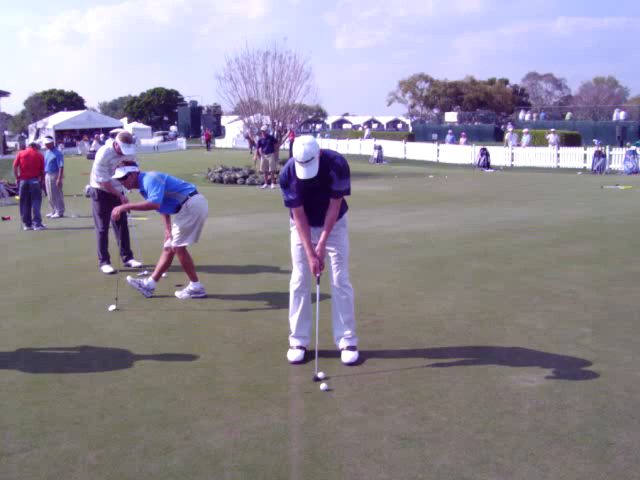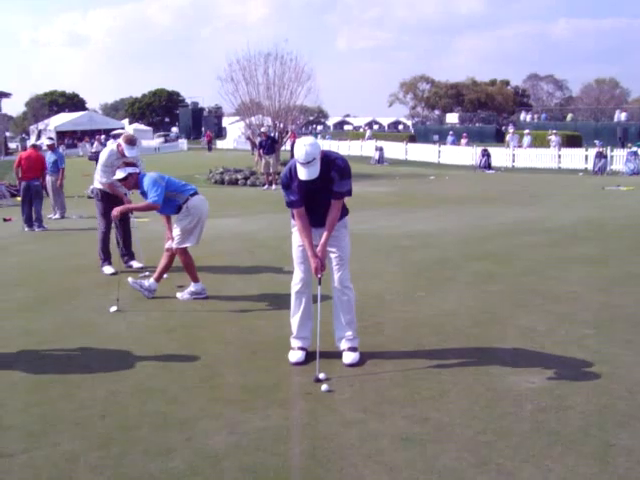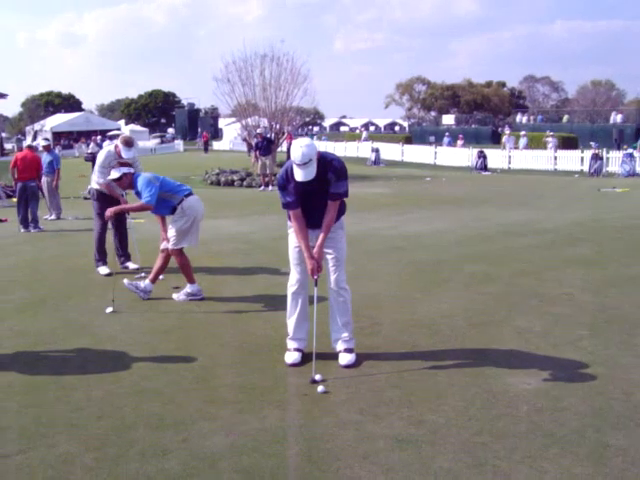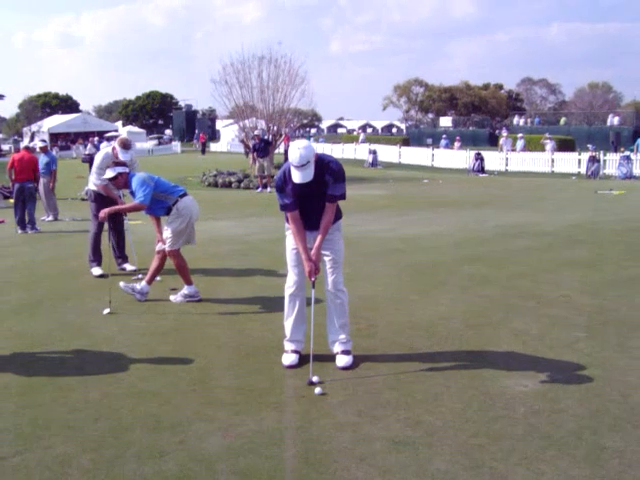
dt=0.1s
person 1, frame 1
left shoulder: (337, 164)
right shoulder: (288, 173)
left elbow: (335, 206)
right elbow: (298, 215)
left wrist: (322, 243)
right wrist: (309, 252)
left hip: (333, 224)
right hip: (302, 226)
left knee: (340, 281)
right knee: (299, 281)
left ankle: (347, 340)
right ankle: (298, 341)
person 1, frame 2
left shoulder: (339, 165)
right shoulder: (289, 175)
left elbow: (336, 207)
right elbow: (300, 216)
left wrist: (323, 244)
right wrist: (311, 254)
left hip: (335, 225)
right hip: (304, 227)
left knee: (342, 282)
right knee: (301, 282)
left ankle: (348, 341)
right ankle: (299, 342)
person 1, frame 3
left shoulder: (335, 167)
right shoulder: (285, 176)
left elbow: (332, 208)
right elbow: (296, 217)
left wrist: (320, 246)
right wrist: (308, 254)
left hip: (331, 227)
right hip: (300, 228)
left knee: (338, 283)
right knee: (297, 283)
left ankle: (345, 342)
right ankle: (295, 343)
person 1, frame 4
left shoulder: (333, 169)
right shoulder: (283, 178)
left elbow: (330, 210)
right elbow: (294, 219)
left wrist: (317, 248)
right wrist: (305, 257)
left hip: (329, 229)
right hip: (298, 230)
left knee: (335, 285)
right knee: (294, 285)
left ankle: (342, 344)
right ankle: (292, 344)
person 2, frame 1
left shoulder: (129, 152)
right shoulder: (103, 154)
right elbow: (103, 181)
right wrist: (120, 196)
left hip: (117, 190)
right hip: (100, 191)
left knee: (122, 225)
right knee: (102, 228)
left ankle: (127, 257)
right ankle: (104, 262)
person 2, frame 2
left shoulder: (133, 154)
right shoulder: (107, 154)
right elbow: (106, 182)
right wrist: (123, 197)
left hip: (120, 192)
right hip: (104, 192)
left knee: (124, 226)
right knee: (105, 228)
left ankle: (128, 258)
right ankle: (105, 263)
person 2, frame 3
left shoulder: (131, 155)
right shoulder: (105, 155)
right elbow: (103, 183)
right wrist: (120, 198)
left hip: (118, 192)
right hip: (100, 192)
left knee: (121, 227)
right knee: (100, 227)
left ankle: (124, 260)
right ankle: (101, 263)
person 2, frame 4
left shoulder: (129, 157)
right shoulder: (102, 157)
right elbow: (101, 184)
right wrist: (117, 199)
left hip: (115, 194)
right hip: (98, 193)
left knee: (118, 228)
right knee: (97, 228)
left ankle: (122, 261)
right ankle: (95, 264)
person 3, frame 1
left shoulder: (150, 179)
right shoulder: (144, 187)
left elbow: (155, 204)
right elbow: (163, 206)
left wrist: (125, 207)
right wrist: (168, 229)
left hip: (193, 205)
right hip: (190, 205)
left knee: (178, 247)
right knee: (169, 247)
left ankle: (196, 287)
right ankle: (149, 284)
person 3, frame 2
left shoulder: (150, 180)
right shoulder: (144, 187)
left elbow: (155, 205)
right elbow: (163, 206)
left wrist: (125, 208)
right wrist: (169, 230)
left hip: (193, 206)
right hip: (190, 207)
left knee: (179, 248)
right knee: (170, 248)
left ankle: (197, 288)
right ankle: (151, 285)
person 3, frame 3
left shoulder: (144, 180)
right shoulder: (139, 187)
left elbow: (147, 205)
right elbow: (158, 208)
left wrist: (118, 209)
right wrist: (164, 231)
left hip: (188, 206)
right hip: (185, 208)
left knee: (175, 249)
right knee: (166, 249)
left ankle: (194, 289)
right ankle: (146, 287)
person 3, frame 4
left shoulder: (139, 180)
right shoulder: (135, 186)
left elbow: (141, 205)
right elbow: (153, 209)
left wrist: (112, 209)
right wrist: (159, 233)
left hip: (183, 207)
right hip: (181, 208)
left knee: (172, 251)
right knee: (161, 250)
left ankle: (191, 291)
right ankle: (143, 288)
